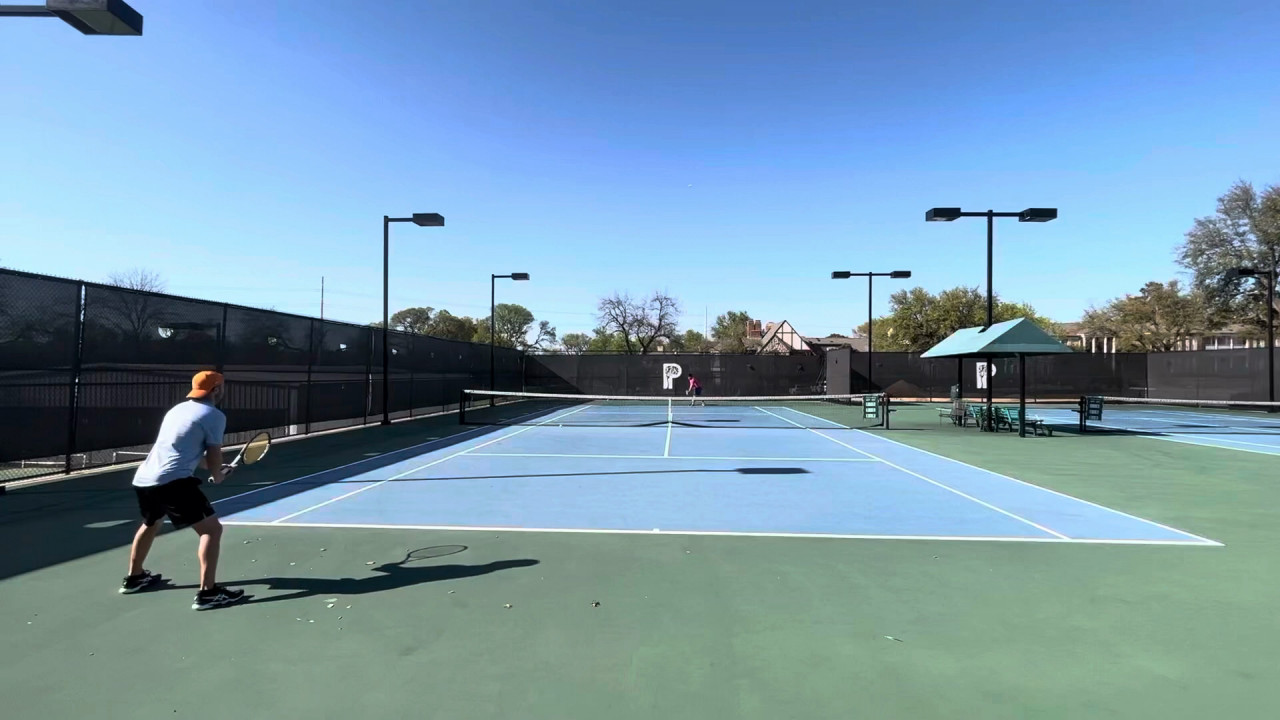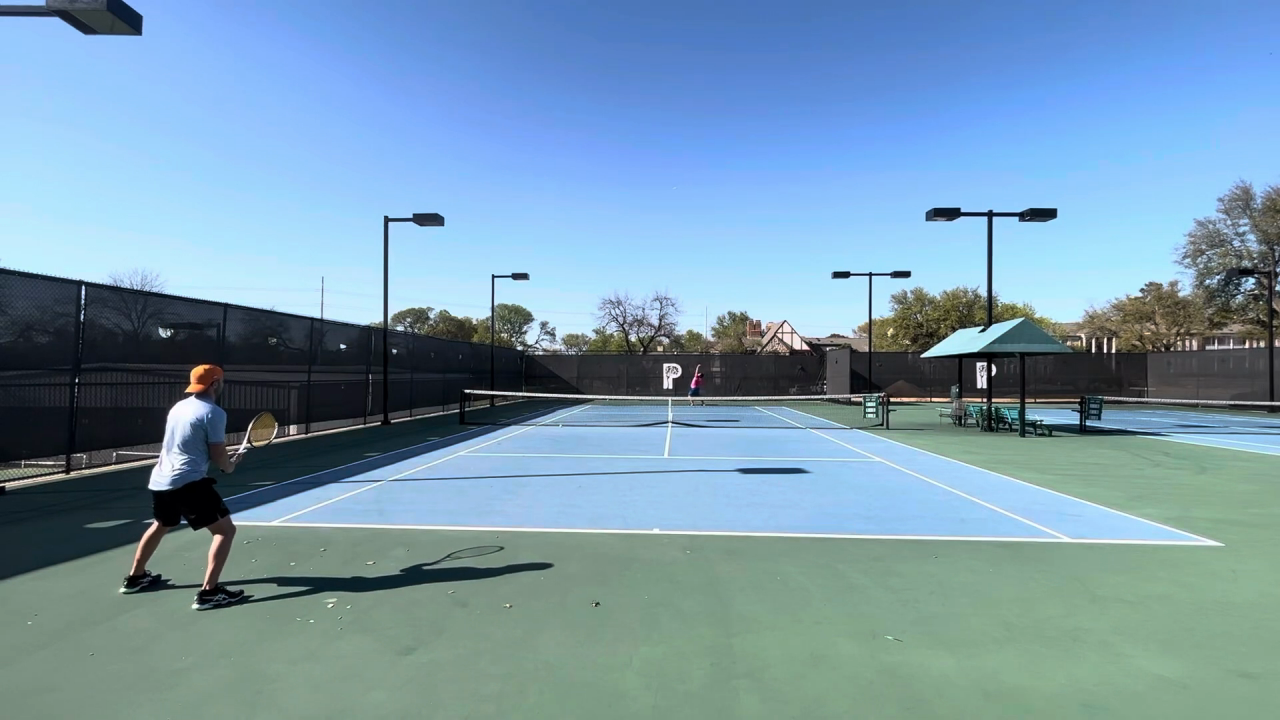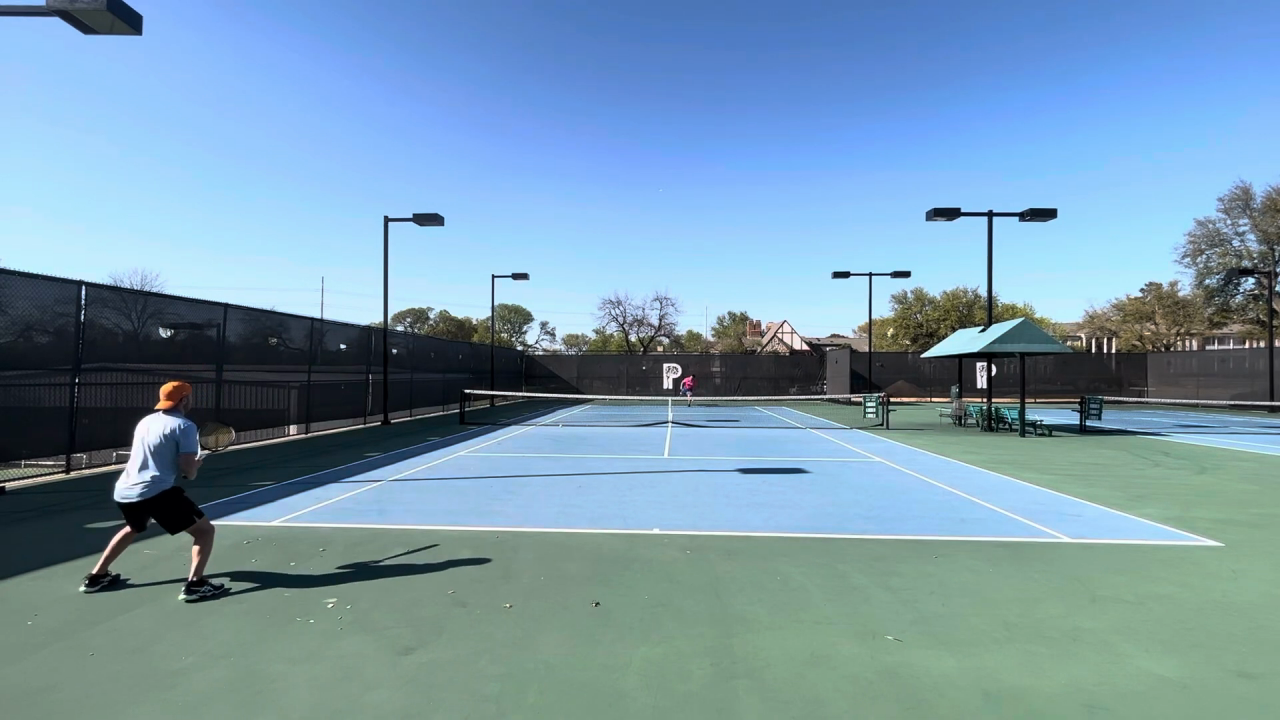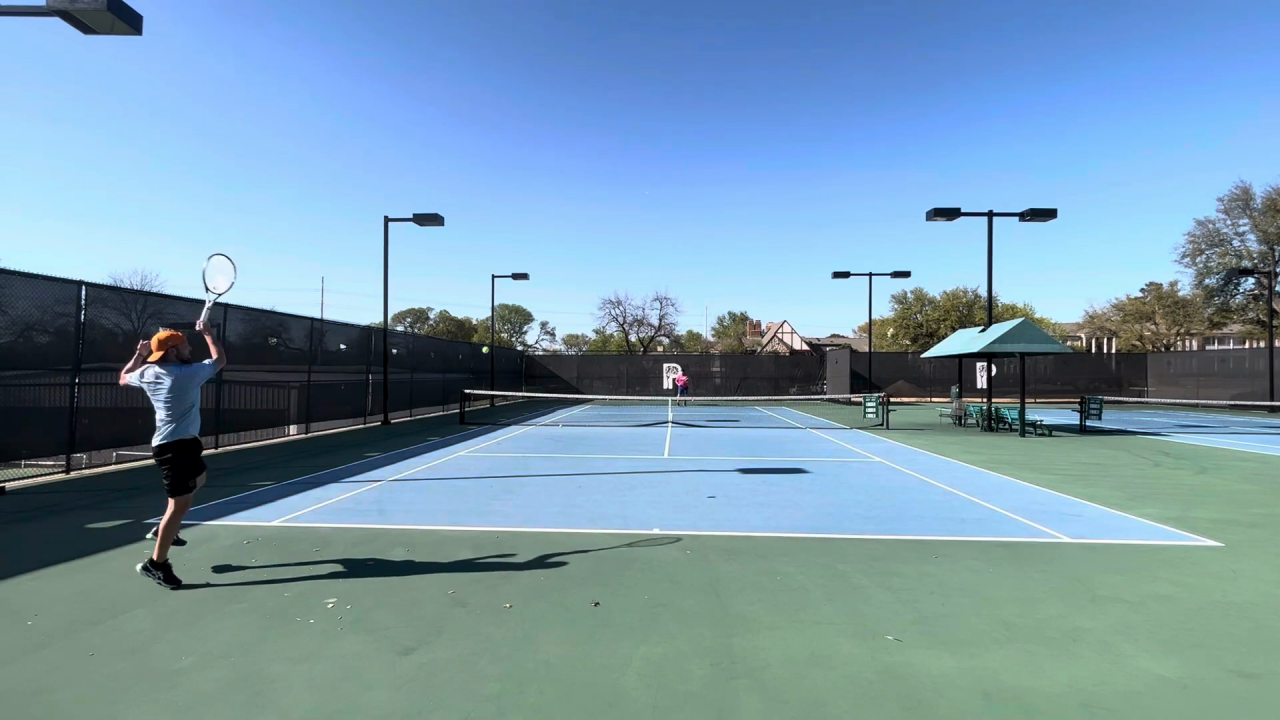
dt=1s
person 1, frame 1
left shoulder: (178, 409)
right shoulder: (214, 416)
right elbow: (213, 457)
left wrist: (212, 467)
right wrist: (217, 476)
left hip: (142, 479)
right hip: (171, 481)
left knee: (150, 524)
right knee: (212, 529)
left ankle: (134, 577)
right ankle: (208, 592)
person 1, frame 2
left shoulder: (179, 407)
right shoulder: (213, 413)
right elbow: (218, 456)
left wrist: (223, 459)
right wrist: (229, 466)
left hip: (159, 480)
right hip: (187, 482)
left knee: (160, 526)
right knee: (225, 530)
left ankle: (135, 577)
right ankle: (209, 592)
person 1, frame 3
left shoulder: (146, 422)
right shoulder: (185, 427)
right elbow: (187, 470)
left wrist: (188, 466)
right wrist: (193, 468)
left hip: (124, 494)
right hip: (157, 493)
left knee: (134, 528)
right knee: (205, 530)
left ankle: (96, 576)
right ankle: (195, 583)
person 1, frame 4
left shoulder: (146, 374)
right shoulder: (192, 372)
left elbow: (123, 379)
right elbow: (220, 361)
left wrist: (140, 354)
right wrist: (208, 332)
left hip: (165, 444)
right hip: (180, 445)
left knee: (198, 477)
right knee: (181, 502)
left ankle: (164, 531)
right ankle: (156, 563)
